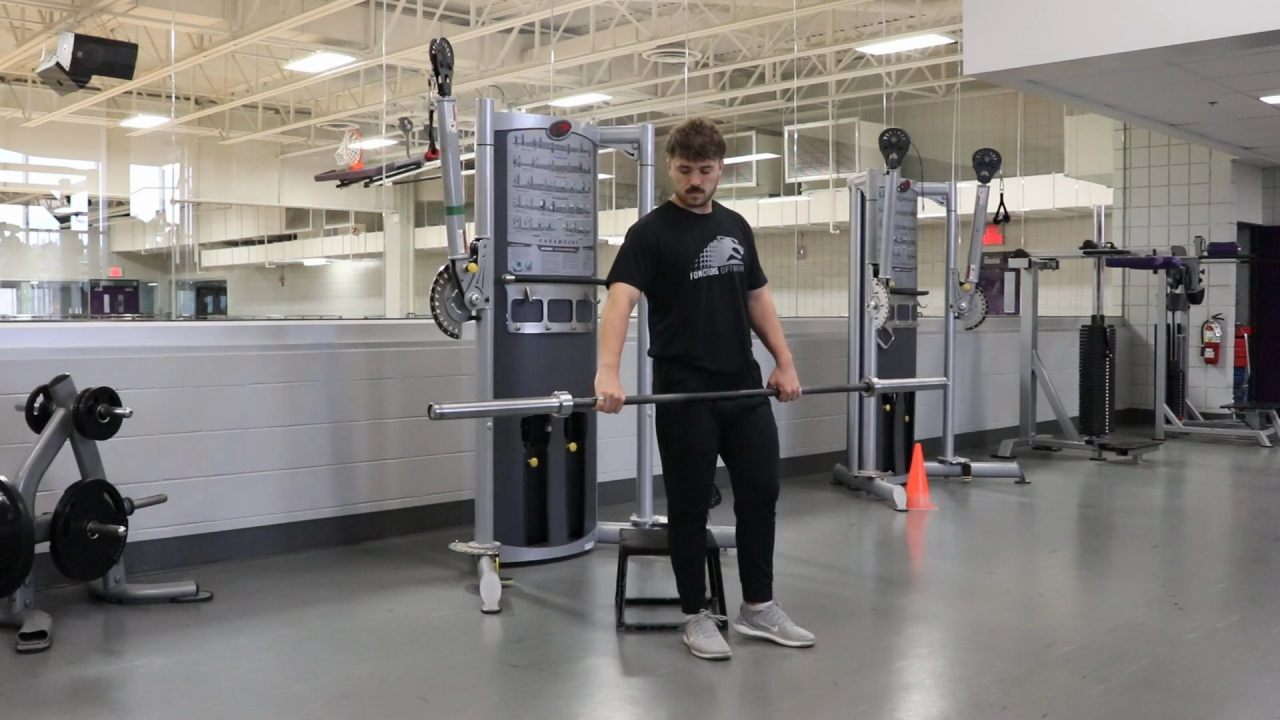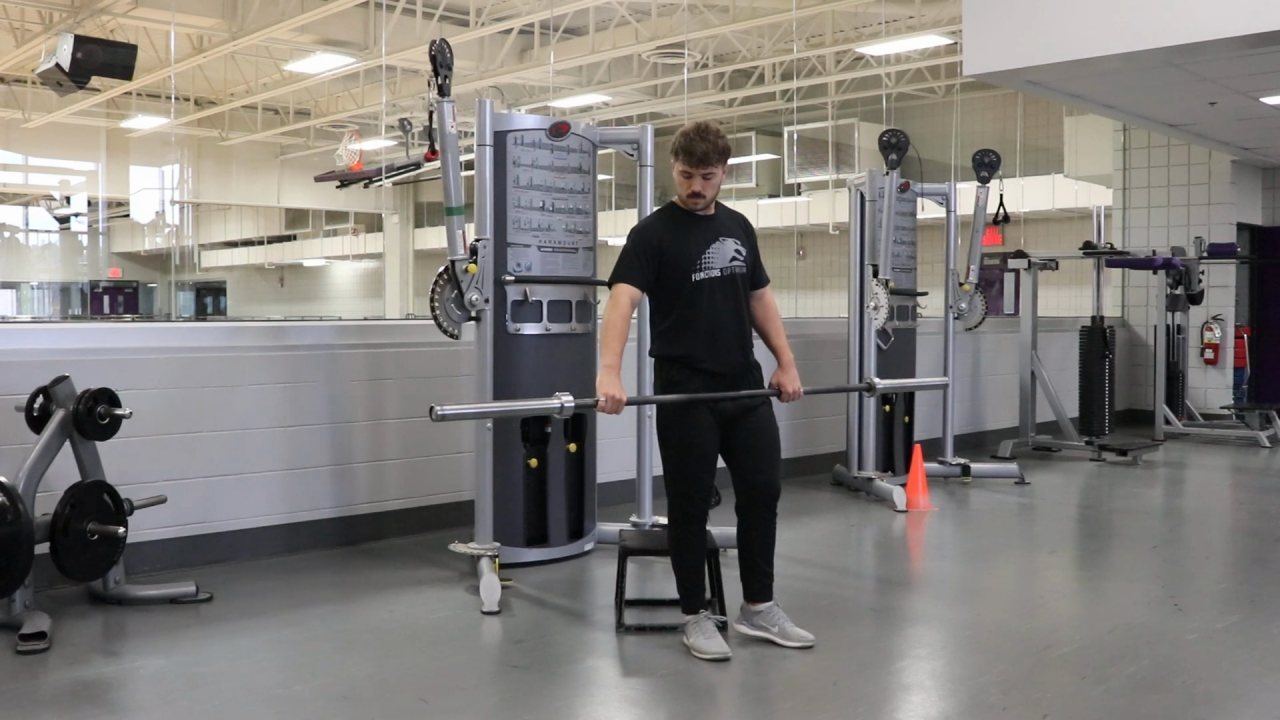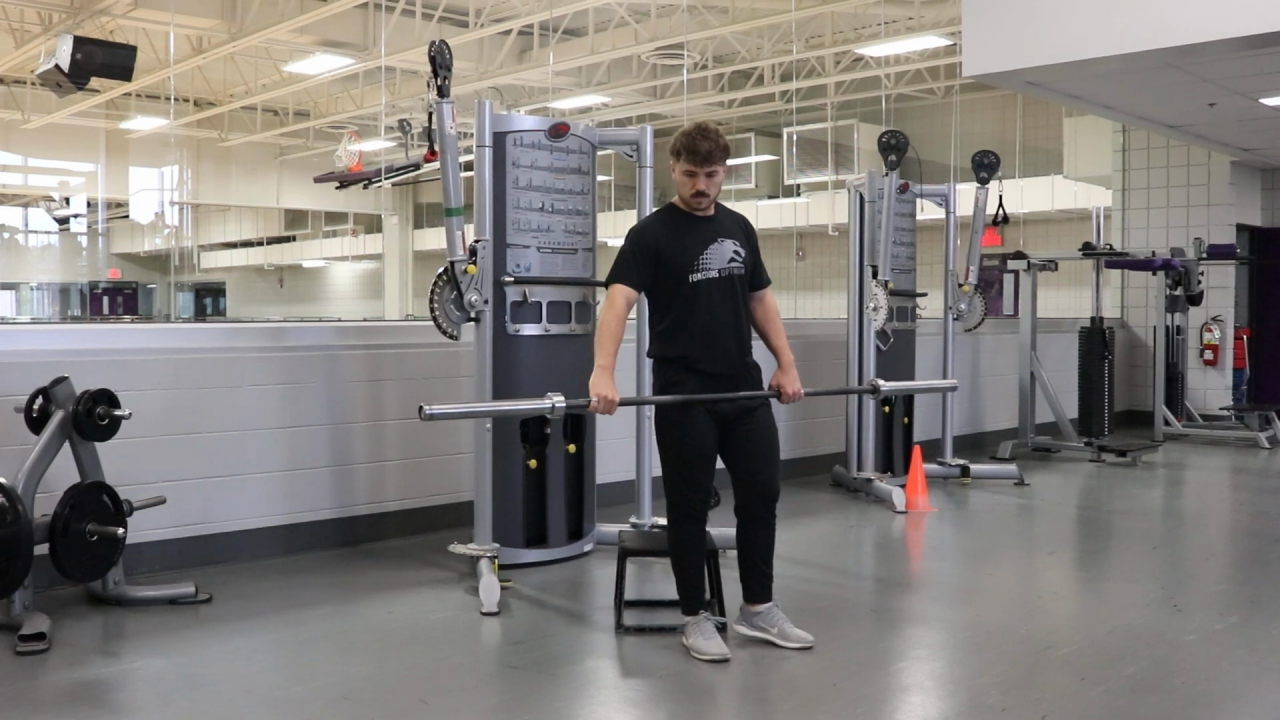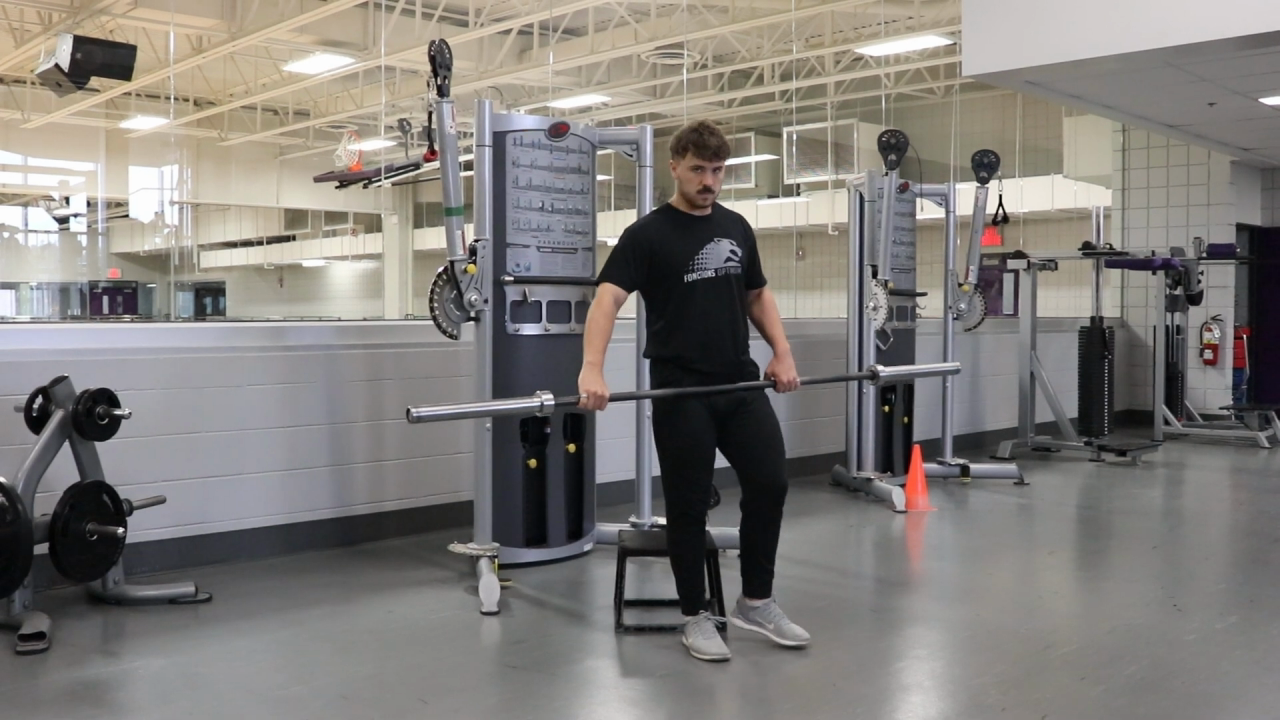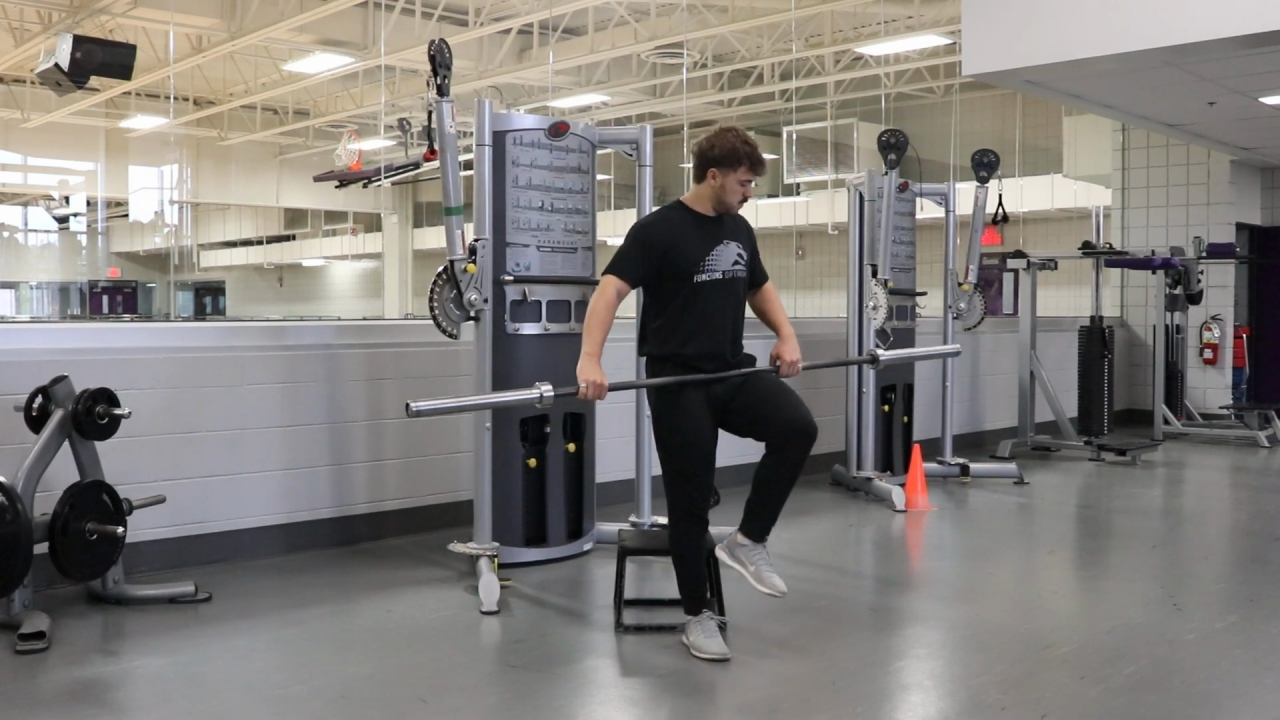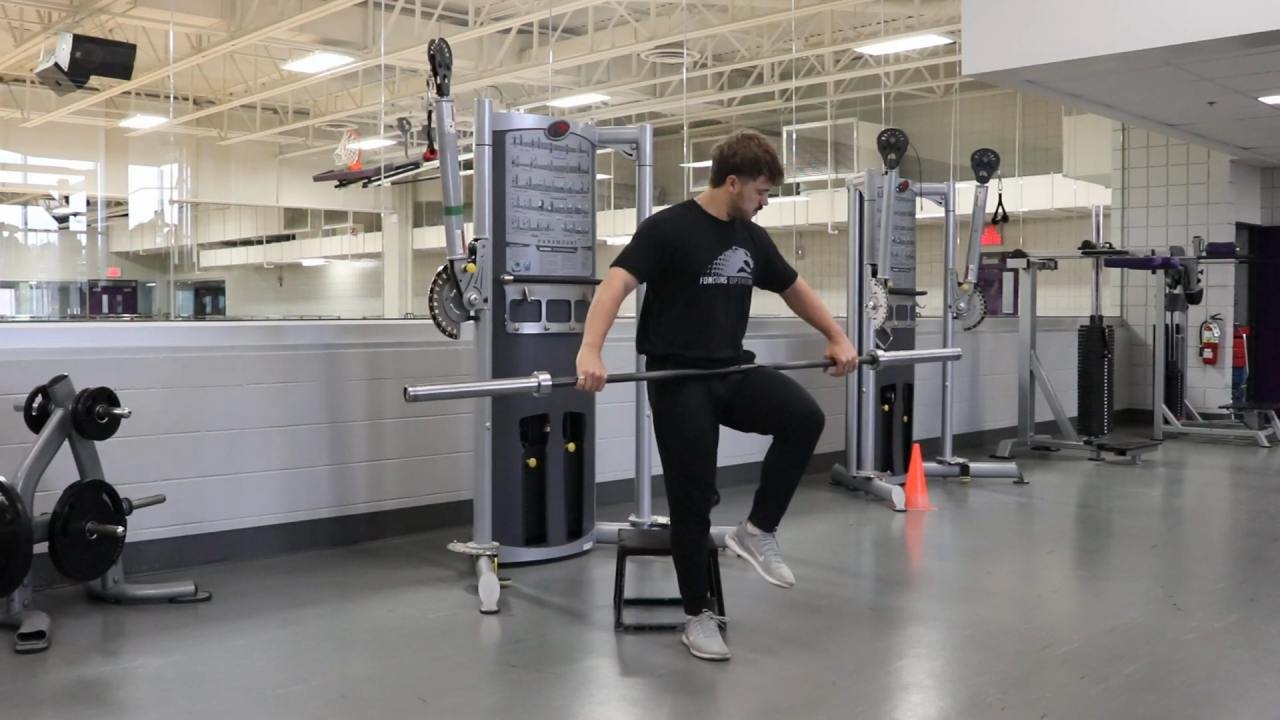
dt=0.4s
person 1, frame 1
left shoulder: (735, 226)
right shoulder: (652, 232)
left elbow: (758, 297)
right elbow: (620, 299)
left wrist: (785, 362)
right wrist: (608, 371)
left hip: (745, 386)
right hip: (685, 392)
left knee: (760, 493)
right knee: (690, 505)
left ankle: (758, 607)
right ankle: (696, 616)
person 1, frame 2
left shoulder: (739, 227)
right shoulder: (654, 232)
left elbow: (760, 297)
right elbow: (623, 299)
left wrist: (786, 363)
right wrist: (609, 372)
left hip: (745, 386)
right hip: (685, 391)
left knee: (762, 492)
right knee: (690, 505)
left ankle: (758, 607)
right ankle: (696, 616)
person 1, frame 3
left shoulder: (739, 228)
right shoulder: (652, 233)
left elbow: (761, 298)
right elbow: (619, 299)
left wrist: (786, 363)
right wrist: (603, 372)
left hip: (744, 387)
right hip: (684, 393)
left knee: (761, 494)
right knee: (690, 506)
left ankle: (758, 608)
right ankle: (696, 617)
person 1, frame 4
left shoulder: (737, 228)
right shoulder: (648, 234)
left elbow: (758, 296)
right elbow: (608, 298)
left wrist: (782, 353)
right wrist: (592, 367)
left hip: (740, 384)
right hip: (681, 390)
left knee: (769, 486)
right knee: (689, 505)
left ankle: (756, 602)
right ankle: (696, 617)
person 1, frame 5
left shoulder: (739, 229)
right shoulder: (658, 230)
left elbow: (760, 289)
right elbow: (609, 290)
left wrist: (786, 335)
right wrist: (590, 359)
left hip: (735, 372)
right hip: (678, 382)
left knee: (797, 428)
right knee: (690, 501)
left ankle: (748, 539)
right ankle: (697, 615)
person 1, frame 6
left shoulder: (753, 238)
right shoulder: (668, 228)
left elbow: (793, 288)
right elbow: (616, 283)
left wrist: (838, 338)
right wrist: (590, 349)
left hip: (735, 371)
right hip: (680, 381)
left knee: (804, 418)
right knee: (692, 500)
left ankle: (757, 530)
right ankle: (698, 614)
